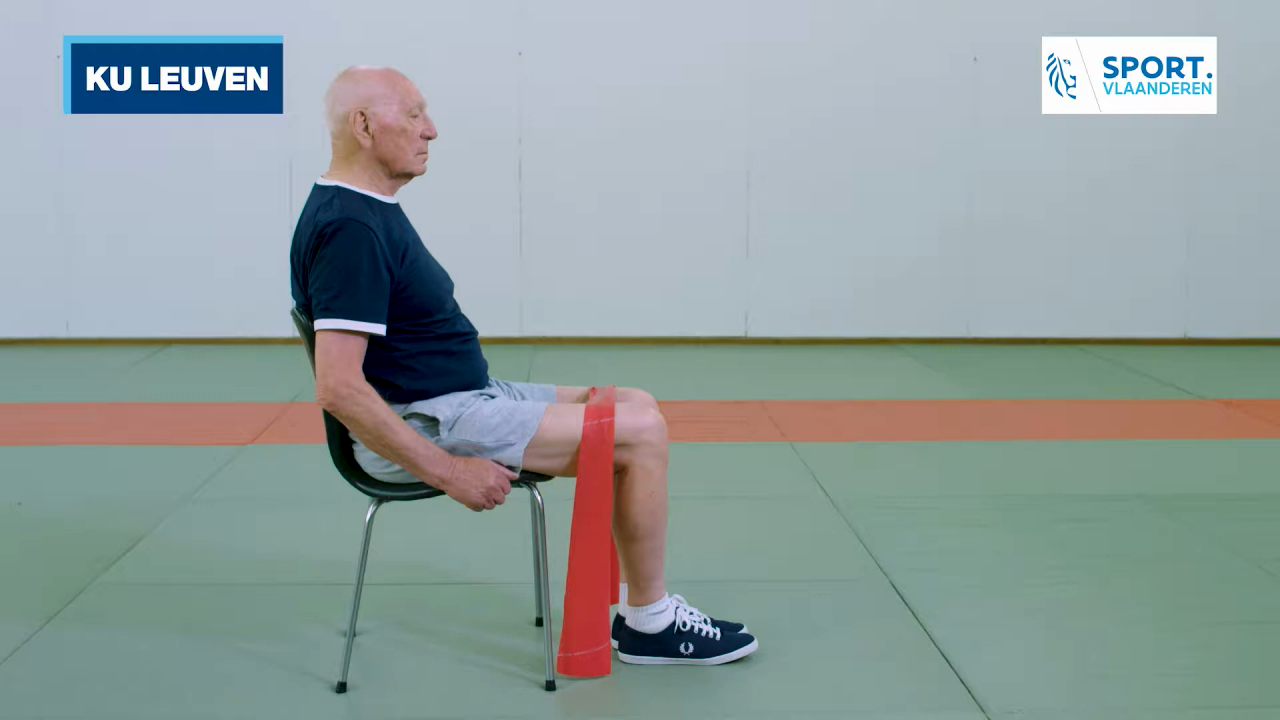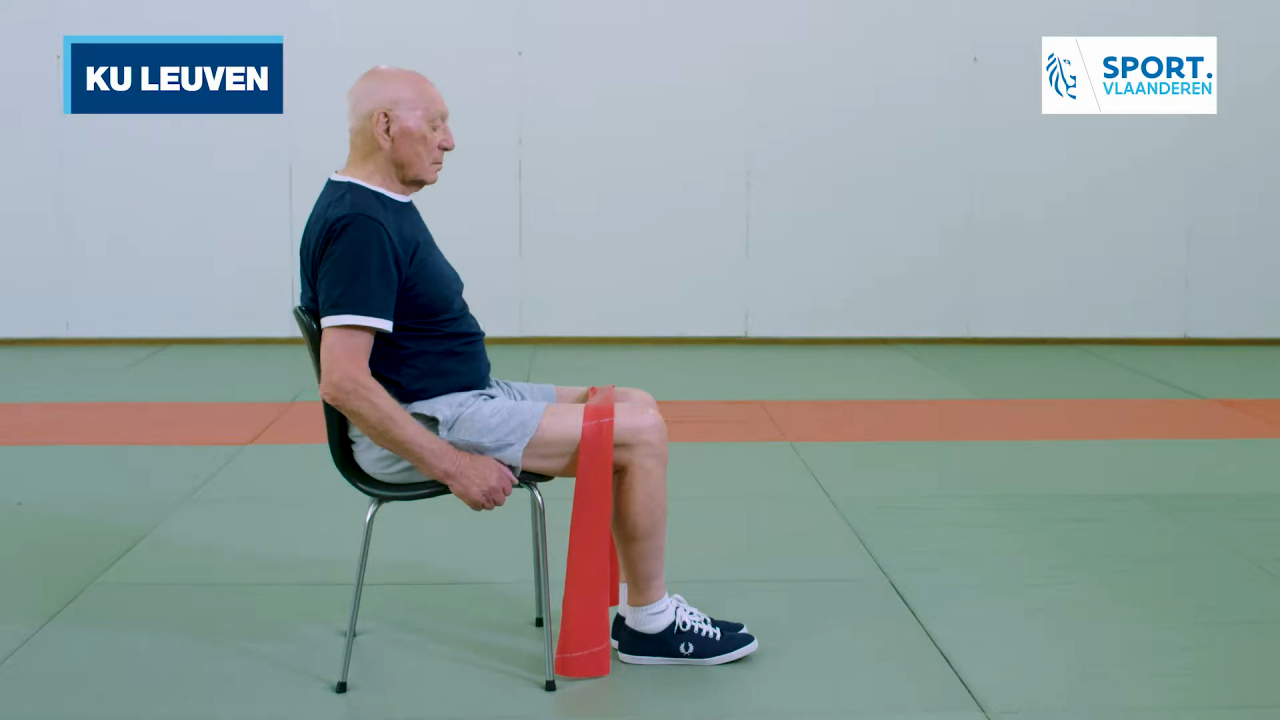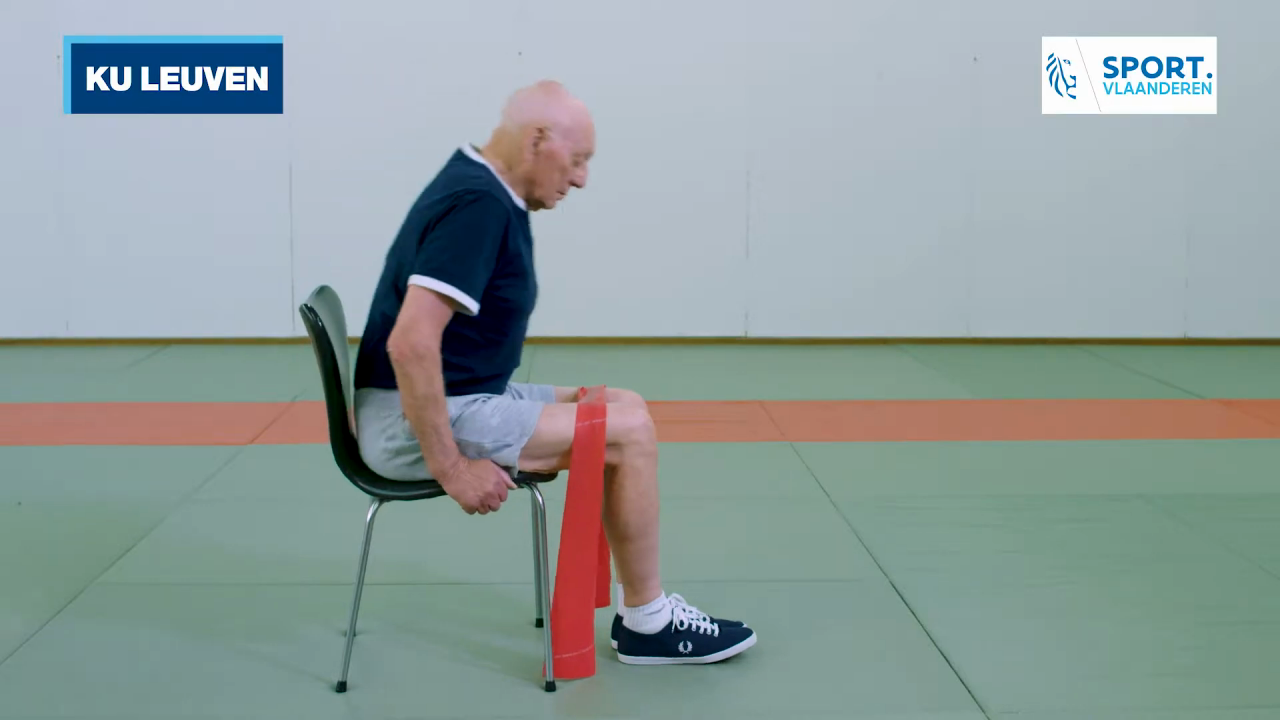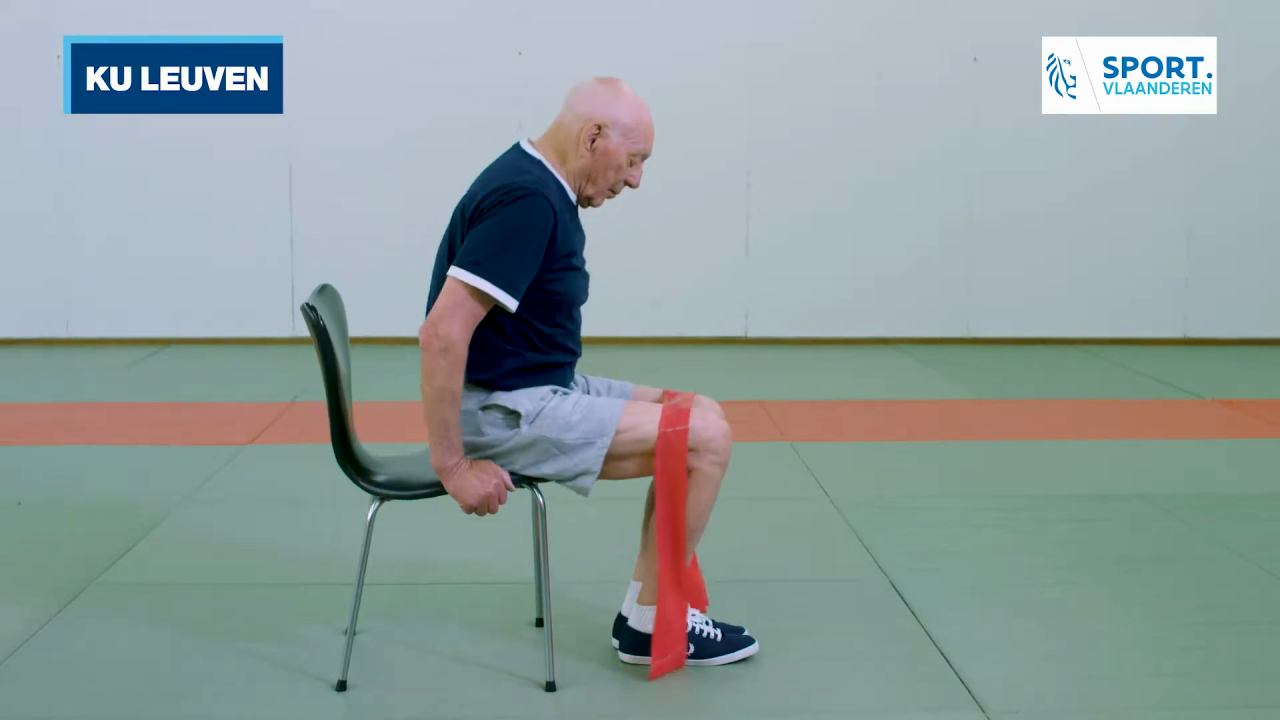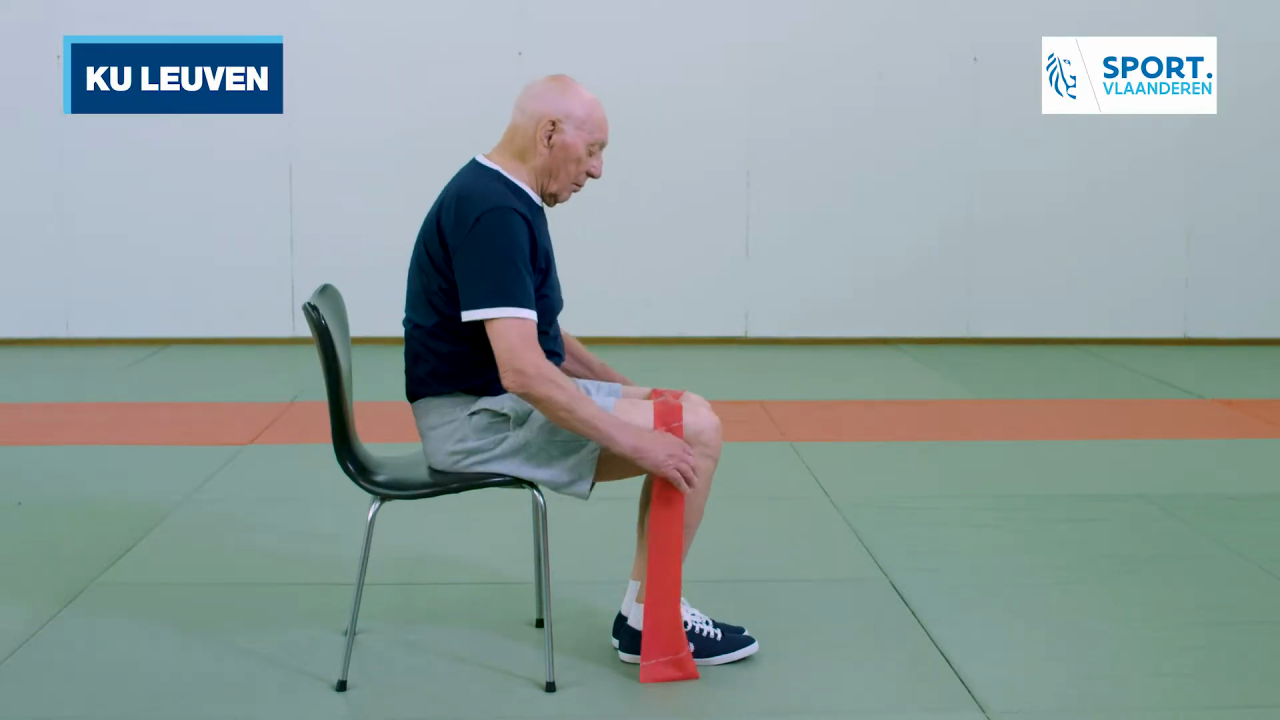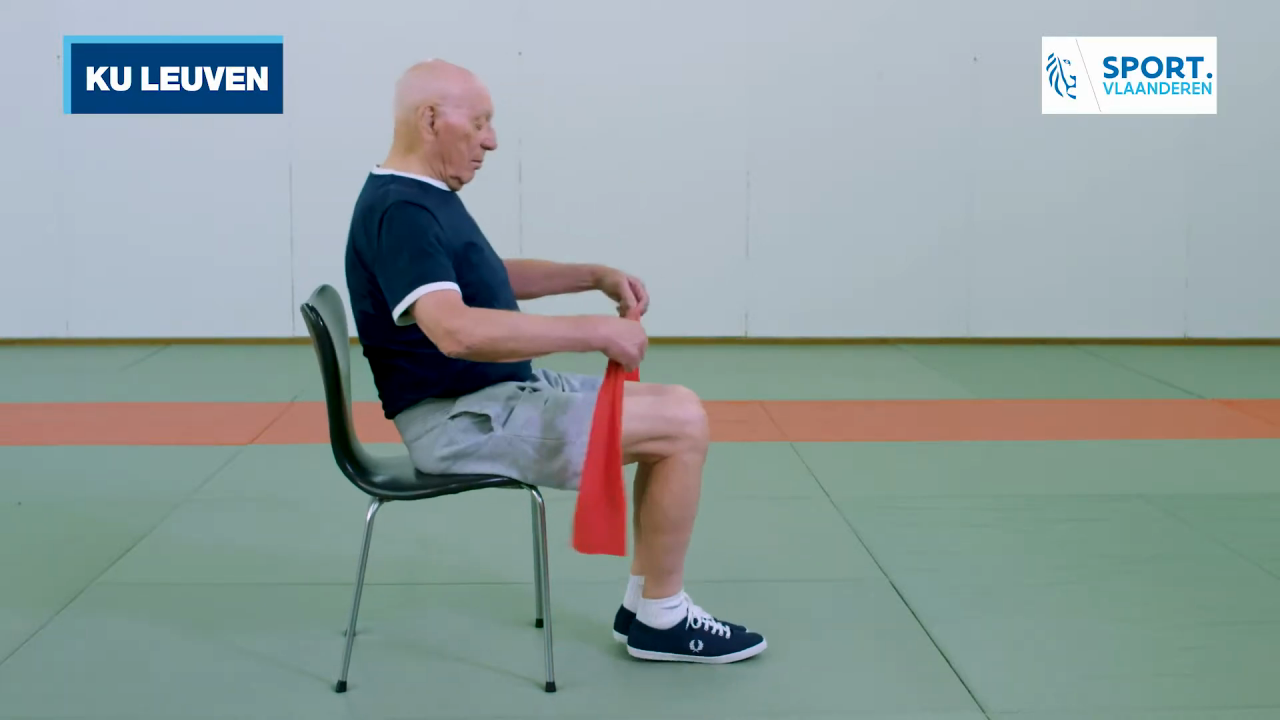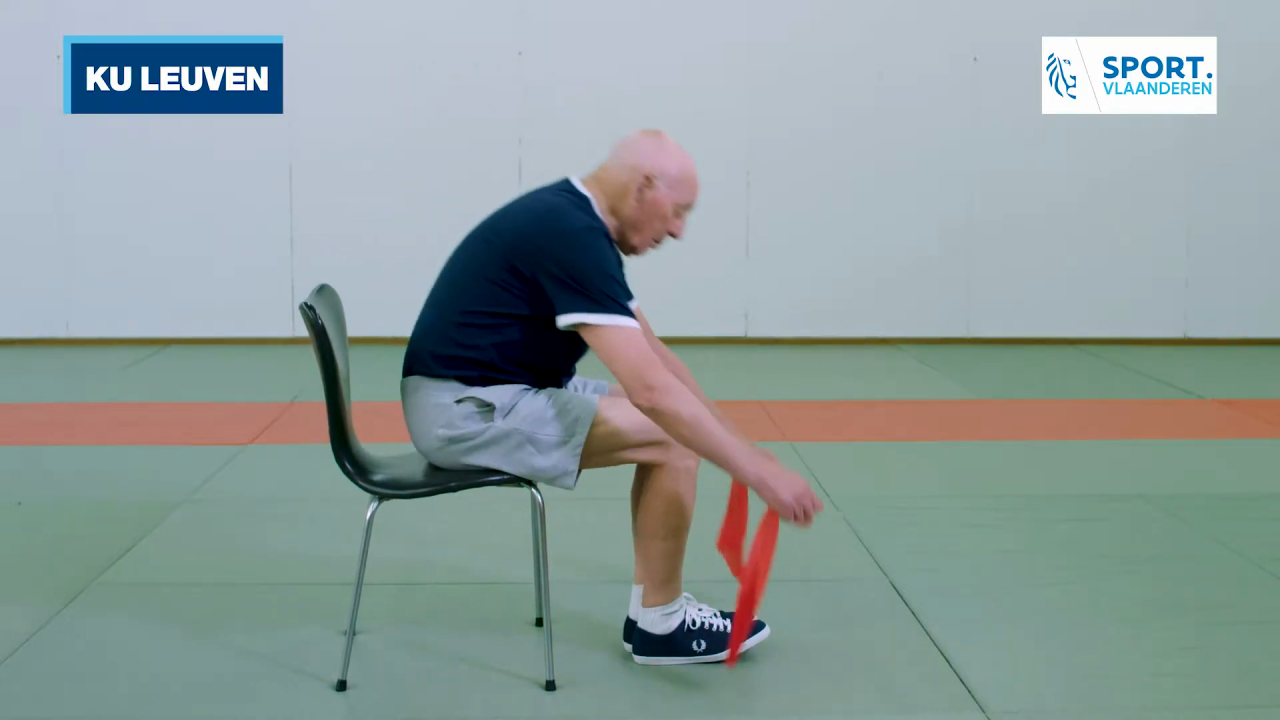
dt=0.7s
person 1, frame 1
left shoulder: (369, 209)
right shoulder: (349, 227)
right elbow: (340, 387)
right wrist: (448, 471)
left hip: (465, 397)
right hip: (426, 426)
left knee: (636, 408)
right knee: (641, 433)
left ankle: (644, 607)
right ankle: (650, 623)
person 1, frame 2
left shoulder: (383, 206)
right shoulder: (359, 223)
right elbow: (343, 381)
right wrist: (450, 466)
left hip: (462, 398)
right hip: (425, 425)
left knee: (635, 408)
right knee: (640, 434)
left ankle: (644, 606)
right ankle: (651, 623)
person 1, frame 3
left shoulder: (486, 194)
right shoulder: (478, 206)
right elbow: (410, 343)
right wrist: (450, 466)
left hip: (466, 398)
right hip: (416, 420)
left knee: (626, 408)
right knee: (629, 434)
left ankle: (645, 608)
right ankle: (648, 623)
person 1, frame 4
left shoulder: (538, 186)
right shoulder: (528, 201)
right elbow: (442, 334)
right wrist: (451, 465)
left hip: (539, 390)
right hip: (502, 412)
left knee: (703, 418)
right knee: (705, 440)
left ankle: (648, 608)
right ankle: (653, 621)
person 1, frame 5
left shoulder: (503, 196)
right shoulder: (494, 212)
right elbow: (520, 372)
left wrist: (619, 386)
right wrist: (634, 443)
left hip: (505, 401)
right hip: (482, 416)
left knee: (690, 414)
right knee: (693, 437)
left ankle: (647, 607)
right ankle: (651, 623)
person 1, frame 6
left shoulder: (423, 196)
right shoulder: (400, 211)
left elbow: (495, 279)
right elbow: (457, 332)
left wrist: (596, 275)
right wrist: (594, 330)
left hip: (497, 393)
right hip: (462, 421)
left knee: (679, 407)
right knee: (682, 428)
left ankle: (648, 604)
right ankle: (661, 618)
person 1, frame 7
left shoulder: (570, 221)
right shoulder: (571, 234)
left elbow: (645, 348)
right elbow: (647, 386)
left wrist: (731, 431)
right wrist: (758, 469)
left hip: (484, 399)
right hip: (466, 411)
left knee: (681, 431)
right knee: (673, 437)
left ankle: (660, 606)
right ankle: (660, 622)
